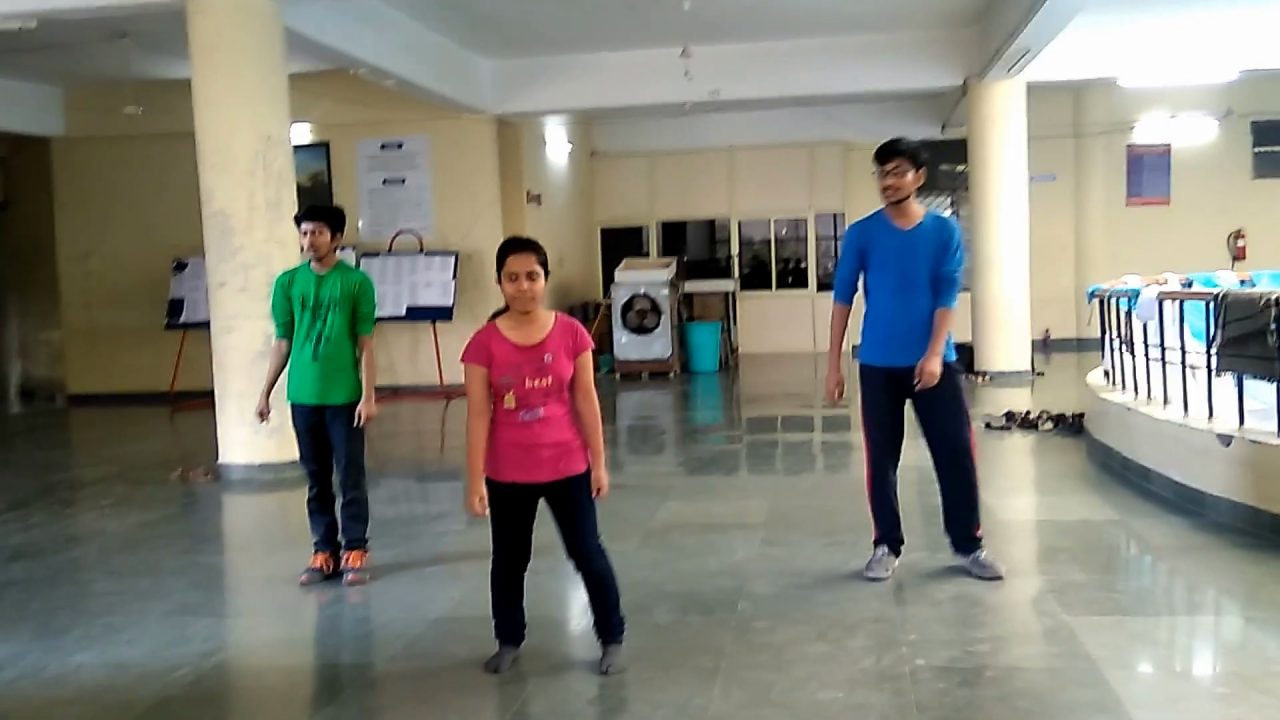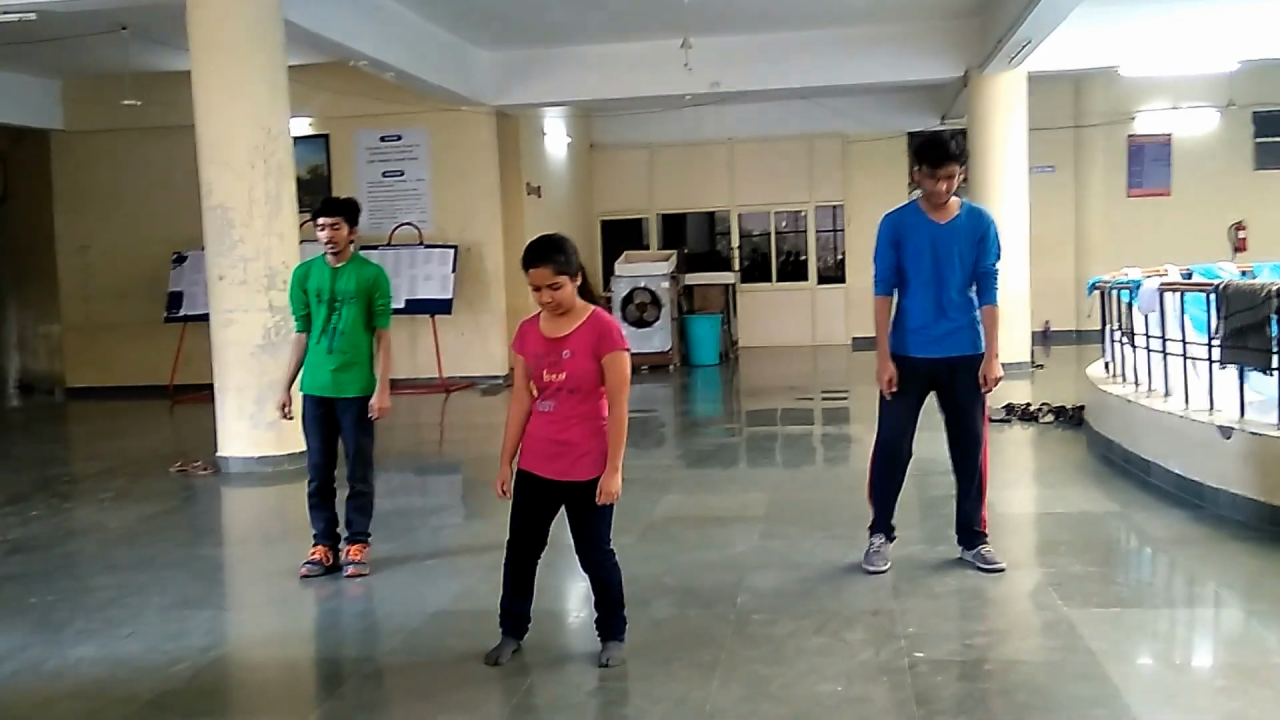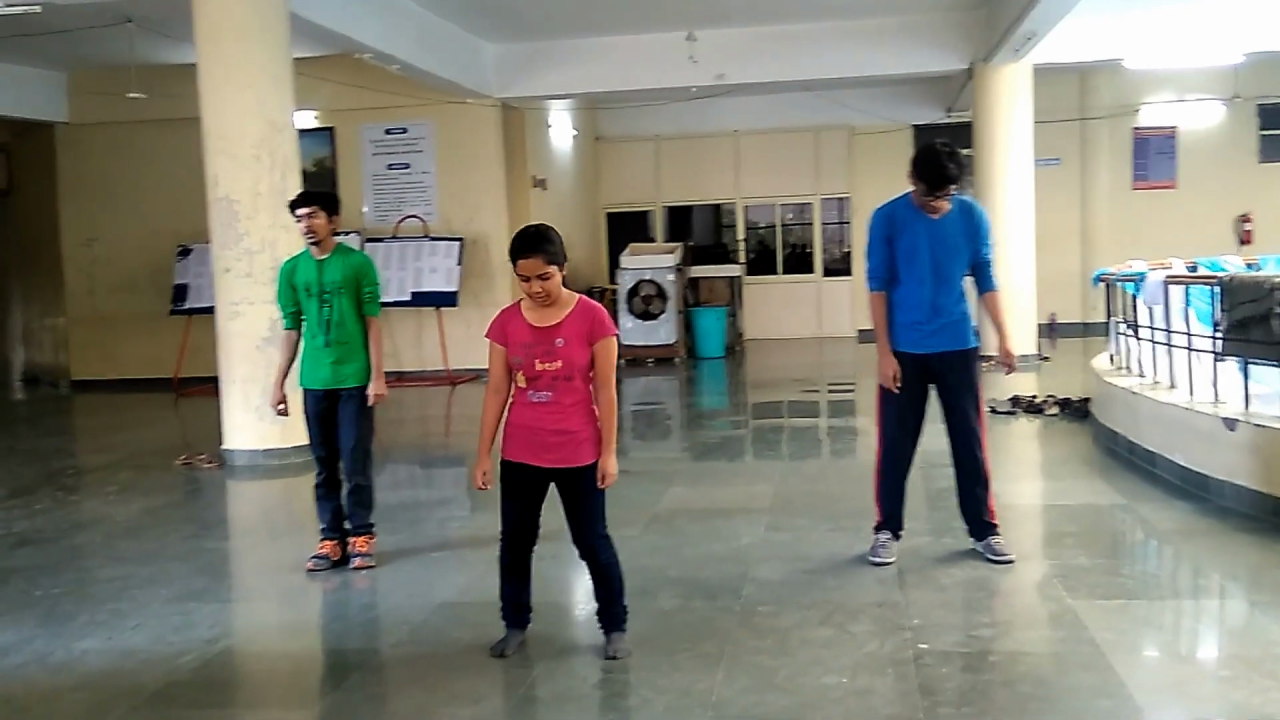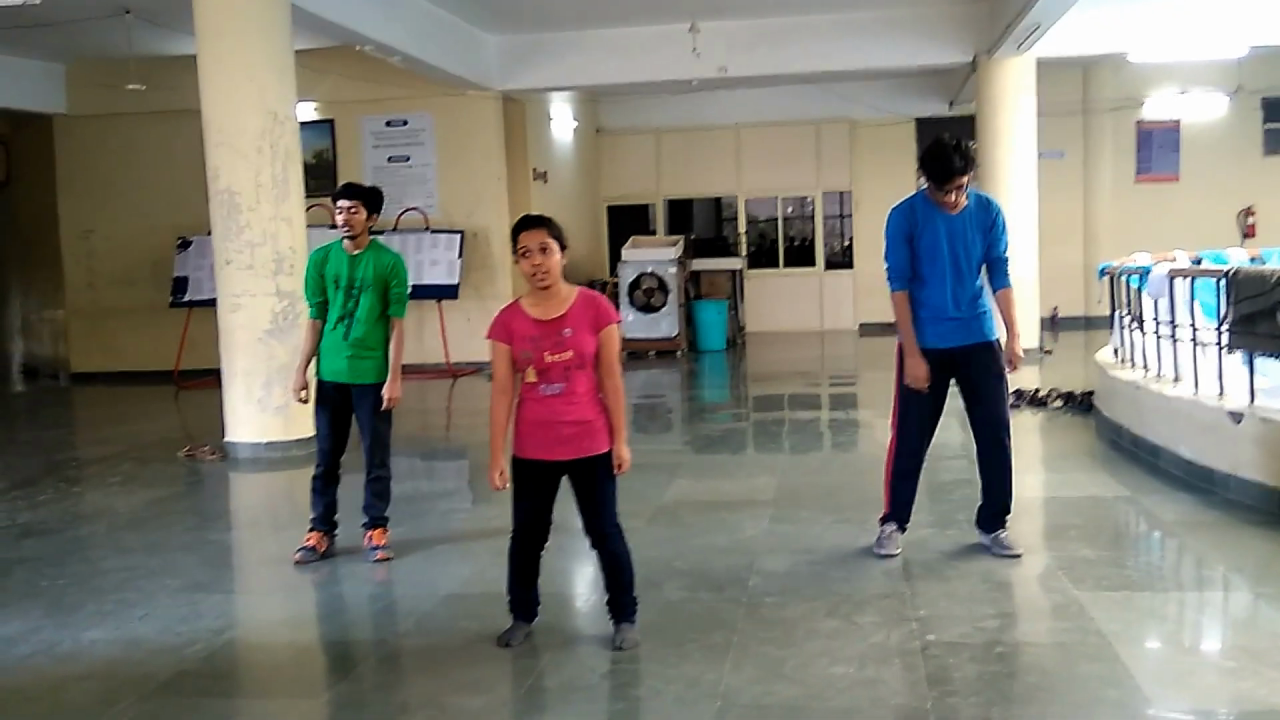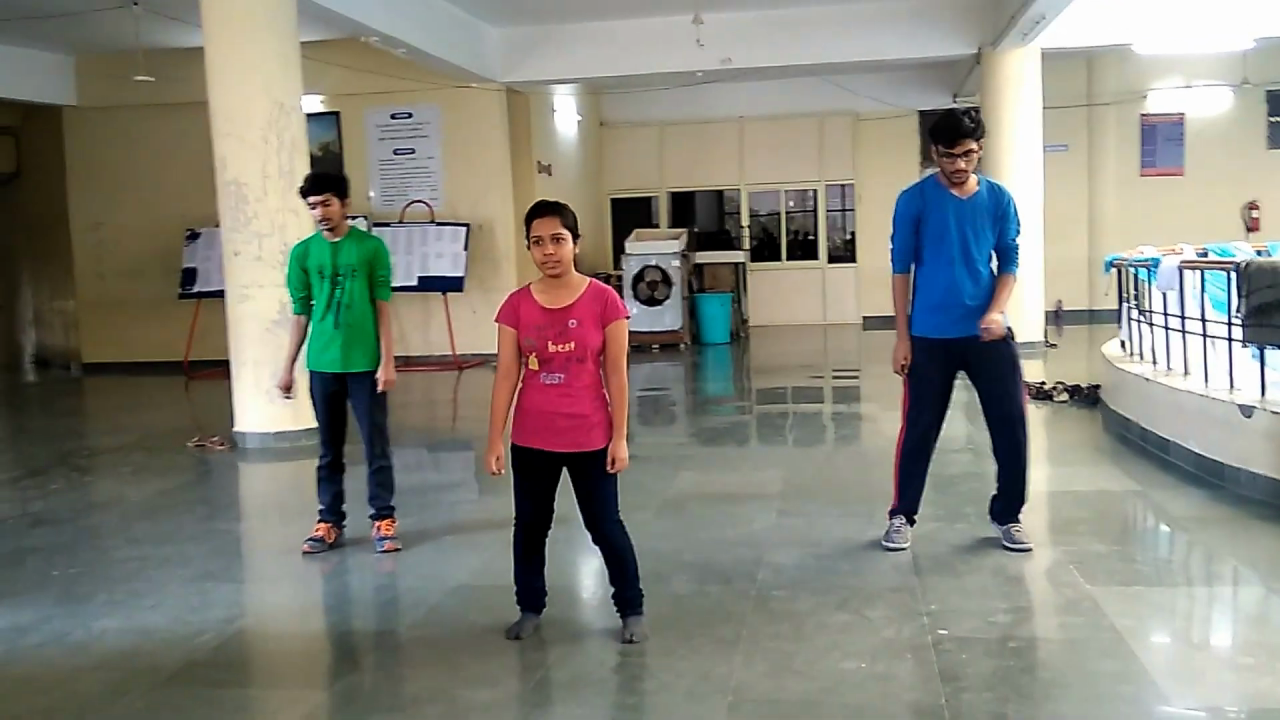
dt=1s
person 1, frame 1
left shoulder: (571, 333)
right shoulder: (485, 342)
left elbow: (586, 401)
right elbow: (478, 415)
left wrist: (598, 462)
right wrist: (475, 483)
left hip: (568, 466)
right hip: (508, 473)
left knee: (588, 553)
right knee: (509, 558)
left ankle: (612, 639)
right ankle: (509, 641)
person 1, frame 2
left shoulder: (603, 329)
right shoulder: (527, 331)
left elbow: (618, 405)
right elbow: (520, 400)
left wrist: (613, 470)
right wrist: (505, 462)
left hip: (587, 468)
right hip: (534, 466)
left knee: (594, 554)
right knee: (520, 550)
left ankle: (613, 635)
right ankle: (512, 632)
person 1, frame 3
left shoulder: (592, 317)
right shoulder: (506, 322)
left elbow: (606, 390)
right elbow: (496, 391)
left wrist: (609, 452)
right wrist: (484, 454)
left hip: (579, 454)
right hip: (520, 455)
left knee: (592, 541)
right knee: (515, 541)
left ankle: (615, 626)
right ankle: (515, 625)
person 1, frame 4
left shoulder: (595, 307)
right shoulder: (508, 320)
left elbow: (611, 378)
right elbow: (503, 391)
left wrist: (621, 439)
right wrist: (496, 457)
left hip: (591, 445)
right hip: (533, 451)
left knee: (605, 532)
right knee: (527, 534)
left ankle: (625, 617)
right ankle: (522, 616)
person 1, frame 5
left shoulder: (603, 299)
right shoulder: (517, 304)
left elbow: (617, 374)
right elbow: (507, 375)
left wrist: (620, 437)
right wrist: (494, 439)
left hip: (590, 438)
right hip: (531, 440)
left knee: (605, 525)
right knee: (529, 525)
left ankle: (631, 610)
right ankle: (530, 608)
person 2, frame 1
left shoulder: (945, 230)
right shoulder: (861, 234)
left elbow: (947, 296)
right elbow: (843, 298)
left wrist: (934, 354)
right wrist: (834, 364)
left hip: (933, 360)
right hip: (879, 364)
left knee: (956, 452)
right knee: (882, 456)
left ankle: (968, 545)
right ankle: (887, 545)
person 2, frame 2
left shoulder: (980, 223)
right shoulder: (895, 224)
left elbow: (988, 291)
right elbow: (883, 291)
left wrist: (992, 355)
right wrist: (883, 356)
left hip: (964, 354)
right hip: (908, 354)
left knee: (970, 447)
right knee: (892, 444)
left ankle: (973, 538)
right ankle: (880, 533)
person 2, frame 3
left shoulder: (972, 216)
right shoulder: (887, 218)
left elbow: (984, 278)
right elbow: (878, 286)
left wrist: (1003, 337)
right wrist: (884, 352)
left hip: (958, 346)
right hip: (903, 348)
left knee: (970, 440)
right knee: (895, 442)
left ankle: (983, 529)
right ankle: (887, 530)
person 2, frame 4
left shoulder: (988, 212)
right shoulder: (904, 216)
left elbow: (999, 277)
right elbow: (899, 285)
left wrist: (1013, 335)
right wrist: (911, 352)
left hip: (980, 341)
right hip: (924, 344)
left knee: (996, 434)
right knee: (909, 437)
left ankle: (993, 524)
right ankle: (893, 522)
person 2, frame 5
left shoulder: (999, 199)
right shoulder: (914, 200)
left elbow: (1009, 264)
right elbow: (901, 269)
left wrist: (996, 311)
right wrist: (902, 336)
left hip: (988, 331)
right hip: (930, 335)
left knee: (1010, 423)
right knee: (919, 428)
left ankle: (1007, 516)
right ankle: (902, 516)
person 3, frame 1
left shoulder: (356, 282)
right shoulder: (288, 282)
left elbow: (365, 343)
right elbow: (283, 341)
left wrist: (369, 395)
right wrist: (266, 392)
left hip: (344, 395)
right hip: (304, 395)
left knee: (350, 477)
right knee: (316, 479)
left ankle: (355, 550)
right ankle: (325, 550)
person 3, frame 2
left shoulder: (372, 275)
right shoulder: (305, 274)
left elbow: (382, 337)
right elbow: (302, 335)
left wrist: (382, 388)
right wrist: (286, 387)
left hip: (357, 389)
right hip: (316, 388)
left knee: (359, 473)
right knee: (319, 473)
left ankle: (357, 544)
right ankle: (324, 544)
person 3, frame 3
left shoulder: (358, 263)
right shoulder: (291, 270)
left elbow: (372, 323)
right elbow: (292, 331)
left wrist: (377, 376)
right wrist: (279, 384)
left hip: (354, 378)
right hip: (315, 381)
left knee: (356, 462)
right knee: (325, 465)
left ankle: (361, 535)
right ankle: (332, 538)
person 3, frame 4
left shoulder: (389, 263)
right shoulder: (321, 259)
left elbow: (397, 325)
right elbow: (316, 320)
left wrist: (394, 379)
right wrist: (302, 370)
left hip: (372, 375)
right hip: (331, 374)
left knee: (376, 457)
right knee: (326, 458)
left ankle: (376, 529)
right ankle: (322, 531)
person 3, frame 5
left shoulder: (370, 246)
right shoulder: (302, 254)
left elbow: (383, 307)
right elbow: (301, 314)
left wrist: (387, 360)
right wrist: (289, 367)
left hip: (365, 363)
right hip: (323, 365)
left knee: (376, 445)
right knee: (329, 448)
left ankle: (383, 519)
right ankle: (330, 522)
